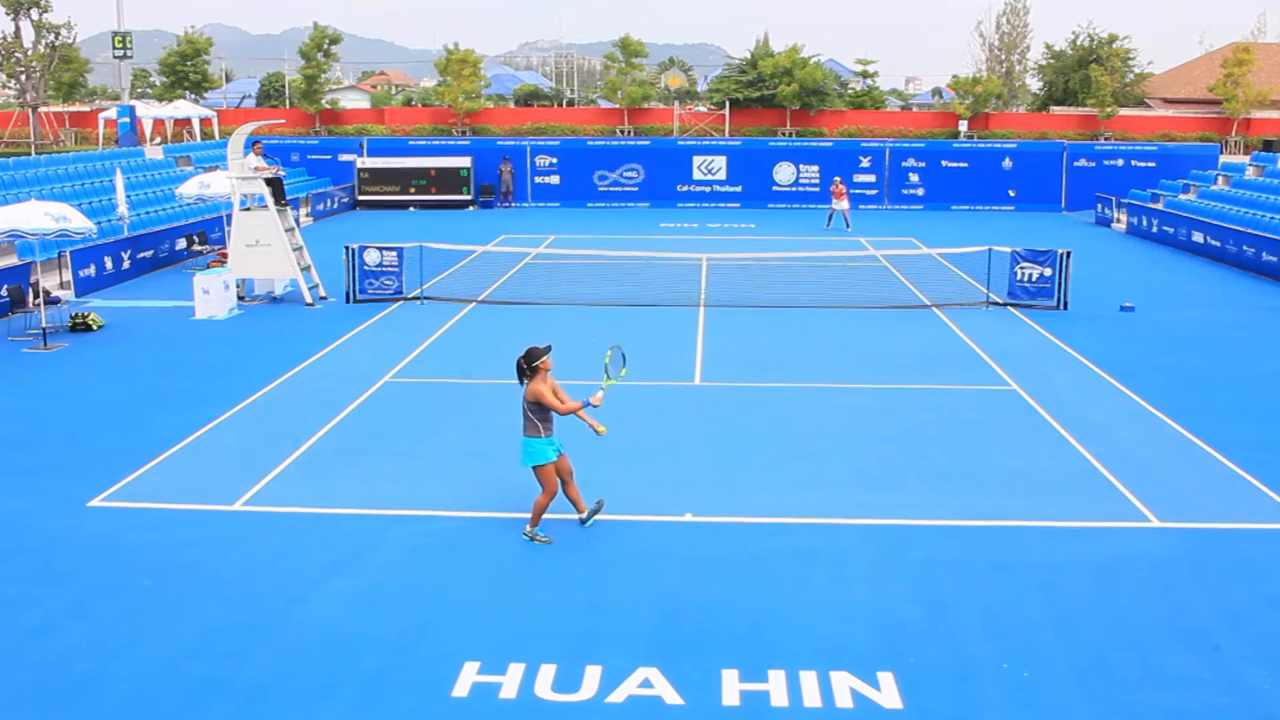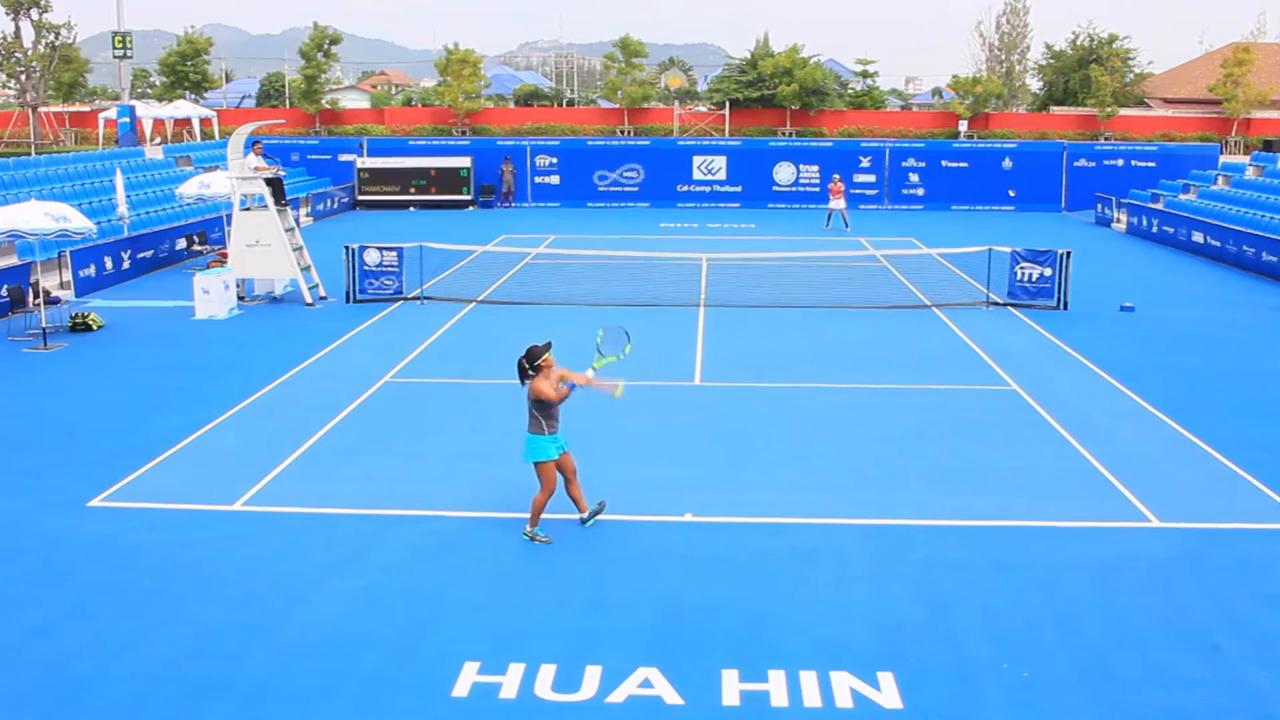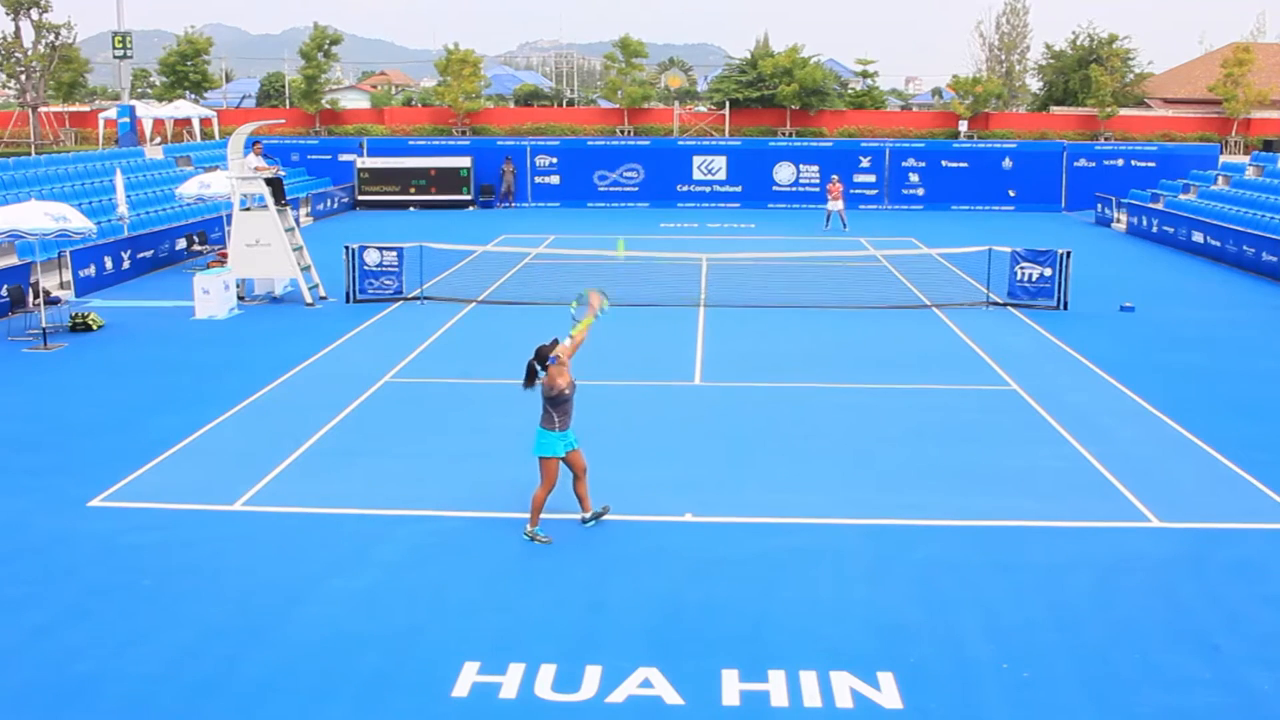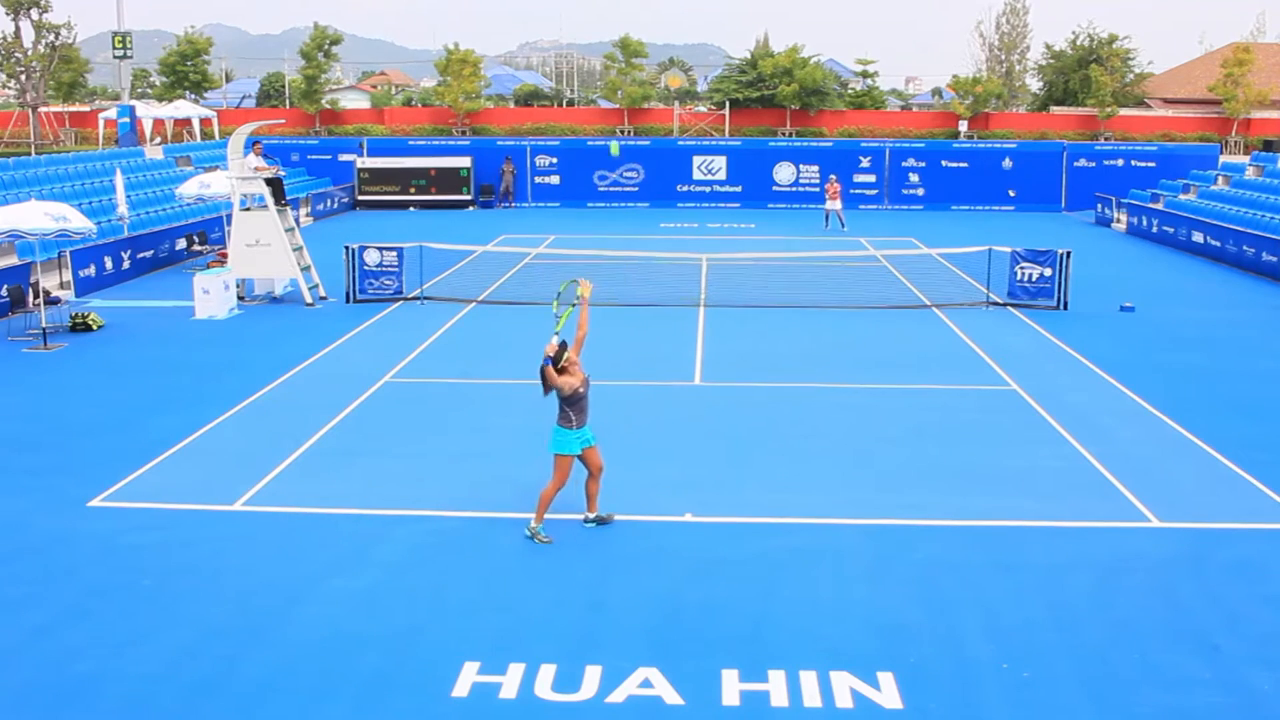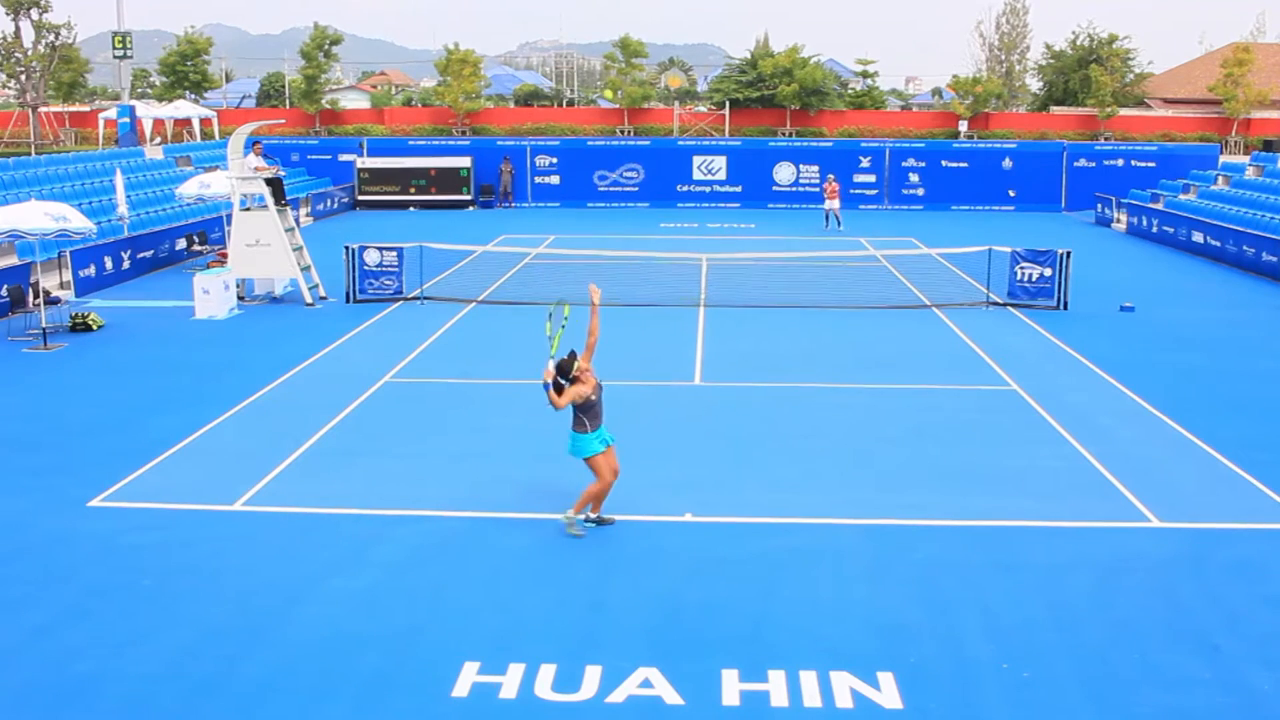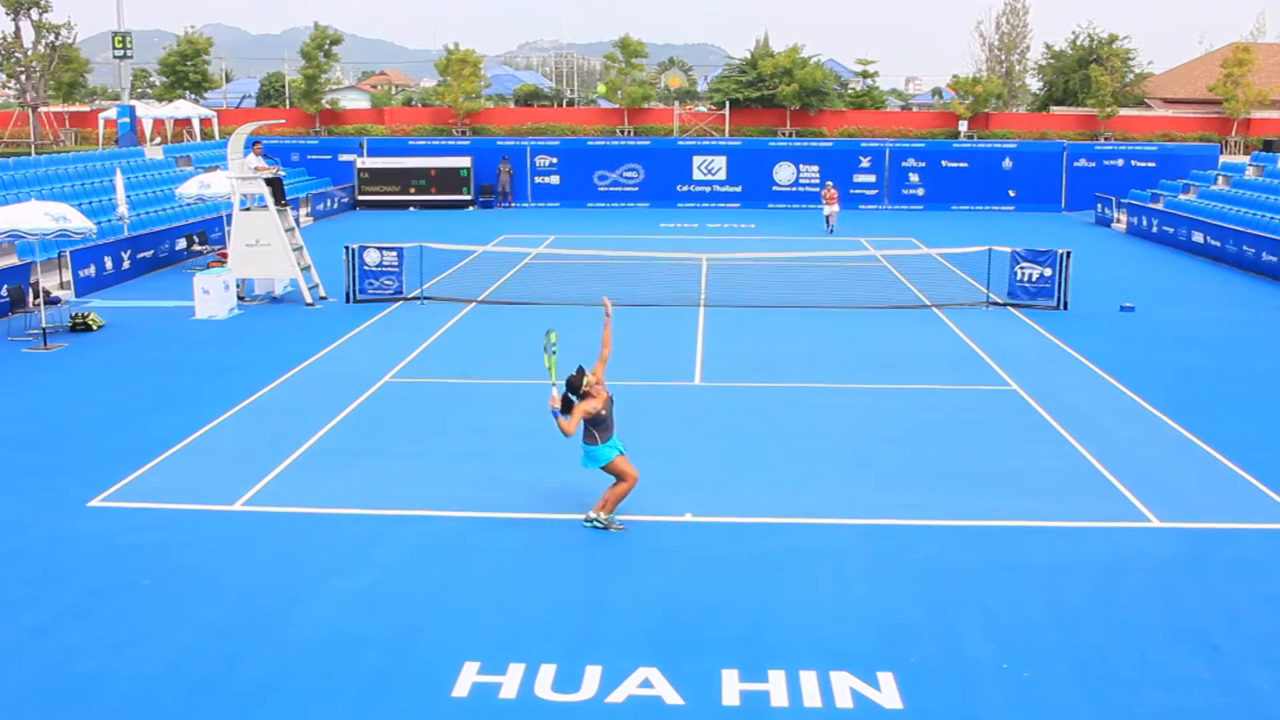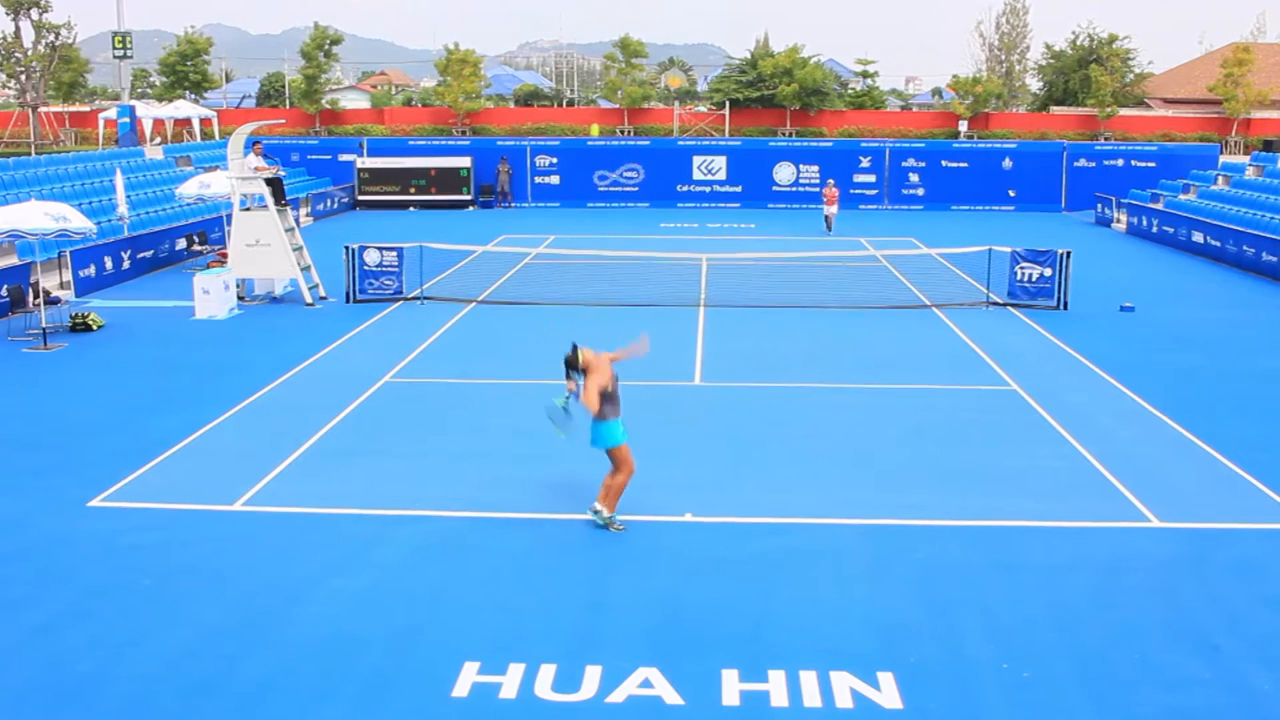
dt=0.2s
person 1, frame 1
left shoulder: (548, 381)
right shoulder: (537, 388)
left elbow: (568, 403)
right elbow: (562, 410)
left wrist: (592, 423)
right wrist: (589, 402)
left hip: (548, 440)
right hip: (537, 444)
left knee: (567, 476)
right knee: (550, 490)
left ankle: (584, 514)
right ankle: (531, 529)
person 1, frame 2
left shoulder: (555, 374)
right shoulder: (538, 386)
left elbow: (580, 379)
right elbow: (557, 398)
right wrist: (573, 384)
left hip: (554, 437)
right hip: (540, 441)
left knee: (571, 474)
right knee: (548, 488)
left ankle: (585, 513)
right ankle: (531, 529)
person 1, frame 3
left shoulder: (563, 368)
right shoulder: (551, 383)
left elbow: (578, 340)
right elbow: (554, 383)
right wrist: (554, 360)
left hip: (564, 434)
right hip: (551, 437)
left knee: (580, 471)
right knee: (548, 485)
left ankle: (587, 514)
right ankle: (531, 529)
person 1, frame 4
left shoulder: (575, 366)
right shoulder: (565, 383)
left elbow: (582, 332)
right elbow: (551, 381)
left wrist: (584, 301)
right wrist: (548, 360)
left hip: (581, 431)
right hip: (567, 435)
left knee: (596, 469)
right knee: (559, 482)
left ankle: (591, 515)
right ankle: (534, 526)
person 1, frame 5
left shoulder: (588, 371)
right shoulder: (575, 391)
left elbow: (592, 337)
right elbow: (558, 404)
left wrist: (595, 306)
right wrist: (548, 385)
left hip: (598, 432)
right hip: (585, 438)
left knee: (612, 471)
right knee: (605, 480)
left ankle: (592, 515)
right ankle: (572, 516)
person 1, frame 6
left shoulder: (598, 382)
right shoulder: (585, 406)
left elbow: (605, 350)
right elbow: (568, 431)
left wrist: (608, 317)
right wrist: (556, 412)
left hip: (609, 442)
right hip: (597, 448)
left knee: (625, 478)
right knee: (631, 477)
left ankle: (595, 514)
right ankle: (602, 516)
person 1, frame 7
left shoulder: (601, 360)
right shoulder: (593, 380)
left elbow: (615, 356)
right elbow: (591, 409)
left wrist: (633, 348)
right wrist: (578, 392)
left hip: (611, 422)
right hip: (606, 425)
left knee: (619, 468)
right knee: (625, 468)
left ankle: (599, 506)
right ankle: (606, 513)
